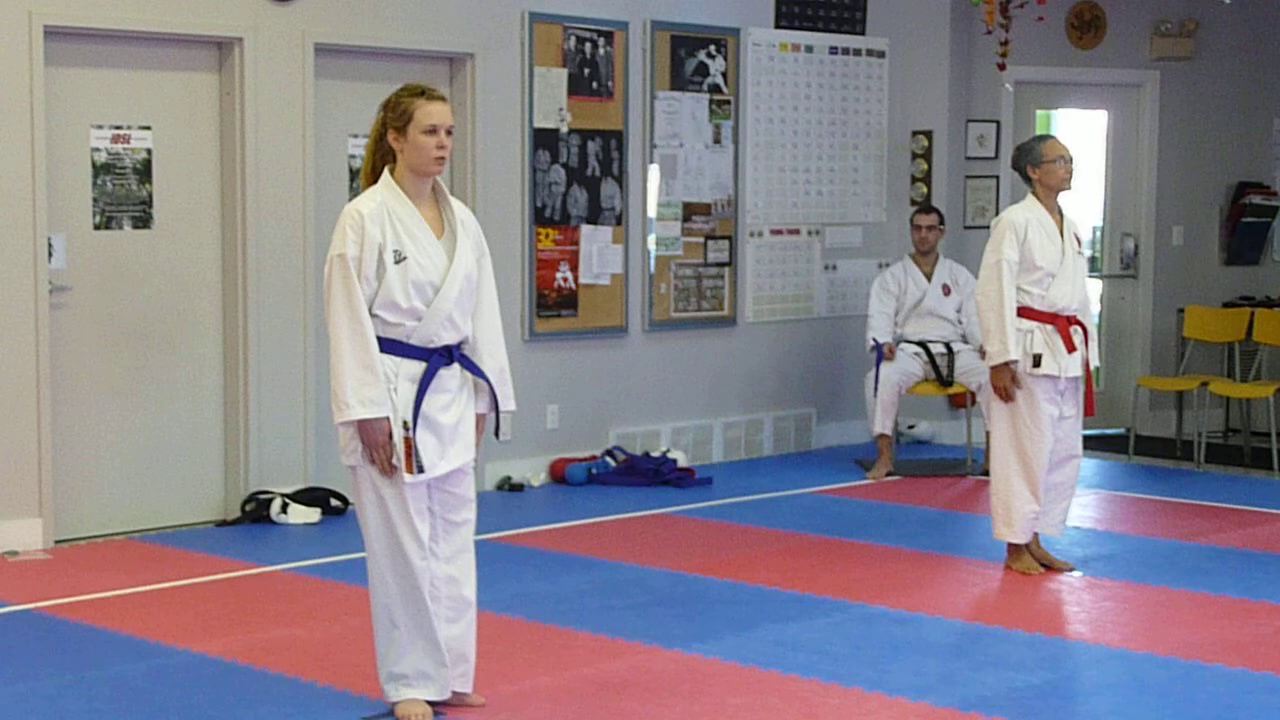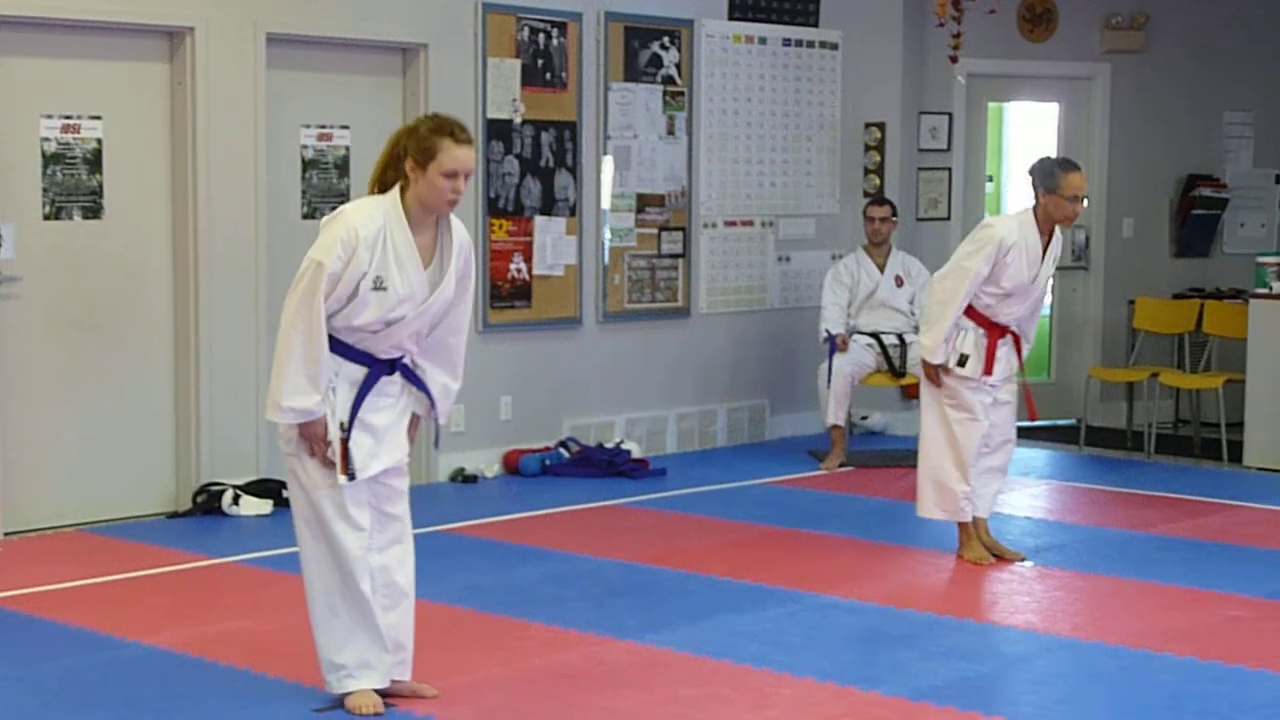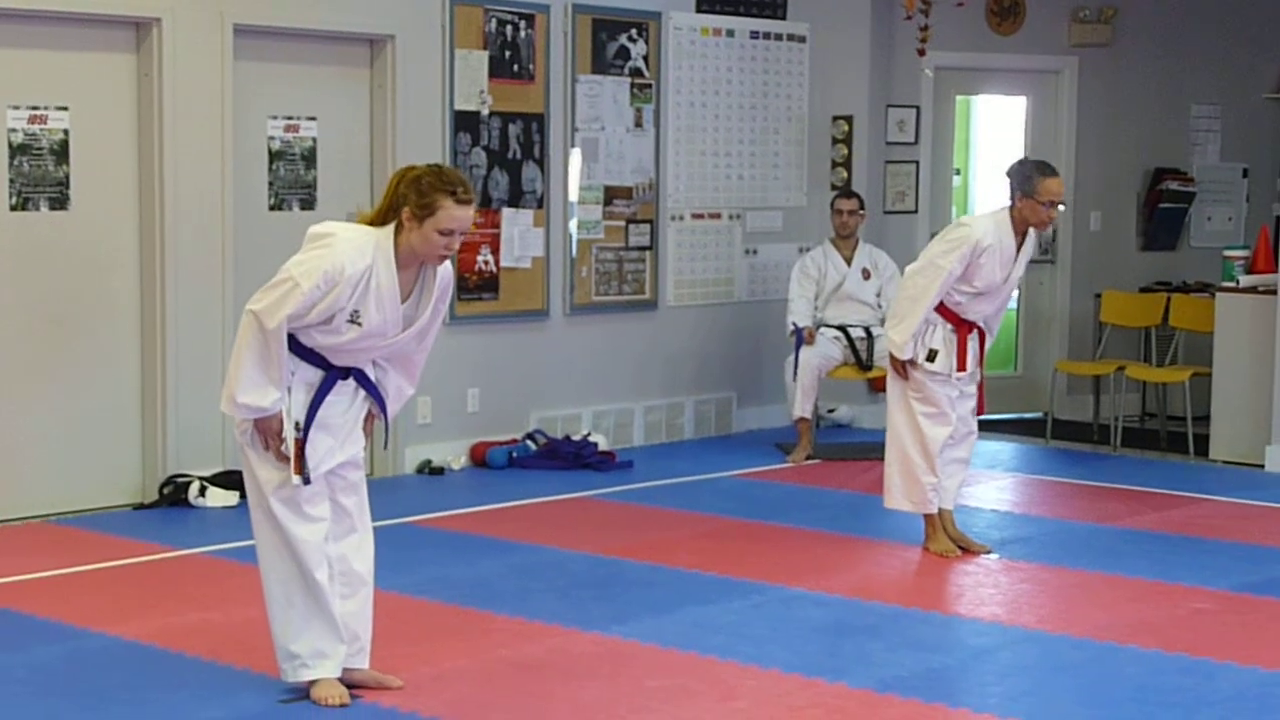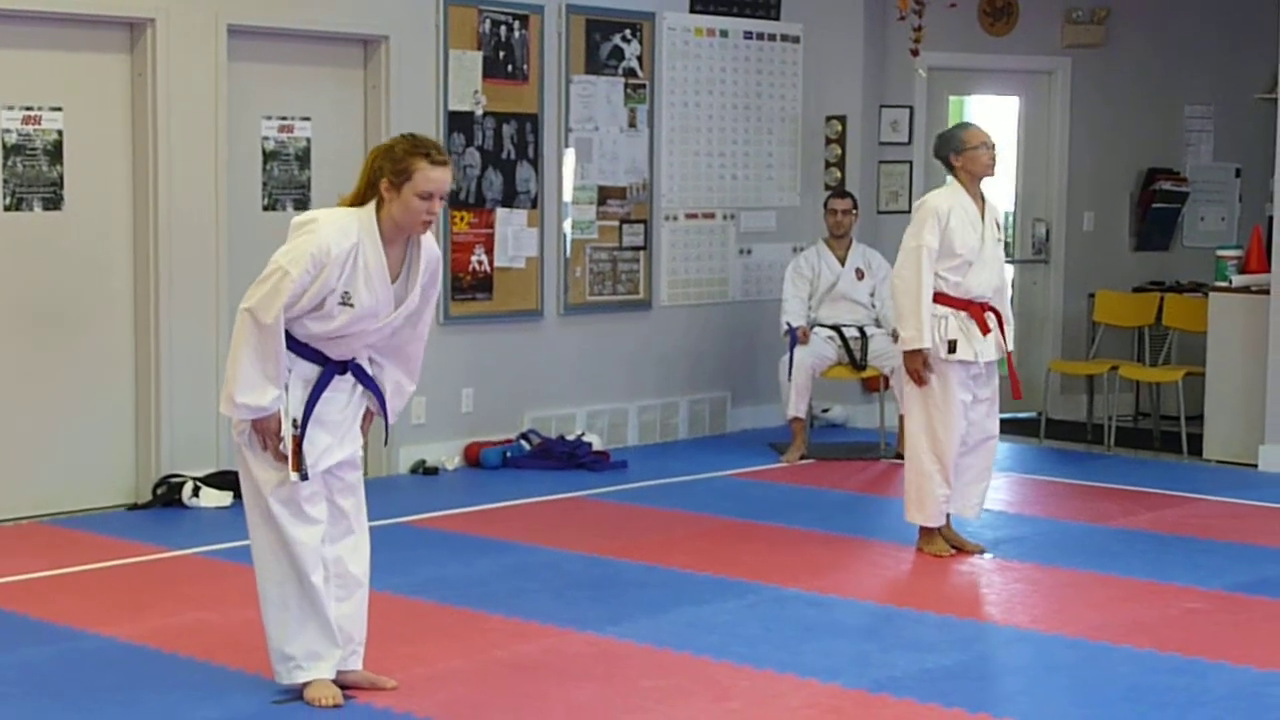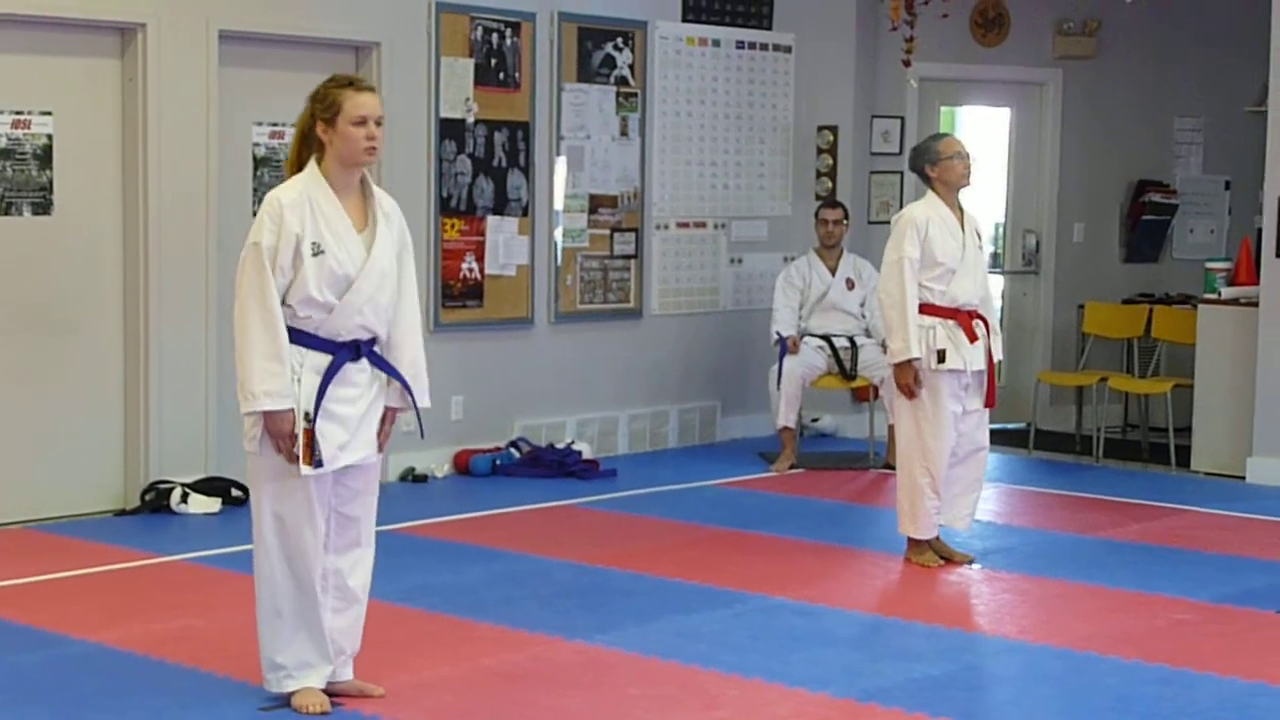
dt=0.4s
person 1, frame 1
left shoulder: (462, 220)
right shoulder: (365, 216)
left elbow: (481, 315)
right elbow: (348, 319)
left wrist: (481, 401)
right wrist: (368, 413)
left hip: (451, 393)
right hip: (392, 393)
left knee: (453, 541)
right knee: (402, 544)
person 1, frame 2
left shoulder: (457, 242)
right shoulder: (358, 227)
left elbow: (443, 335)
right elbow: (304, 315)
left wrist: (421, 406)
right wrist: (308, 409)
left hip: (386, 396)
right hip: (329, 394)
left knee: (391, 532)
right knee: (343, 532)
left ankle: (387, 666)
person 1, frame 3
left shoulder: (438, 278)
right shoulder: (345, 257)
right elbow: (264, 318)
left wrist: (373, 408)
right wrist: (264, 405)
left hip: (340, 393)
right hip: (284, 389)
left knee: (348, 524)
right knee: (300, 527)
left ankle: (346, 657)
right ankle: (315, 664)
person 1, frame 4
left shoulder: (426, 256)
right shoulder: (327, 239)
left elbow: (403, 340)
right elbow: (260, 316)
left wrist: (375, 402)
right wrist: (263, 405)
left hip: (338, 391)
right hip: (284, 389)
left knee: (345, 527)
right knee: (297, 528)
left ankle: (340, 656)
right ankle: (309, 665)
person 1, frame 5
left shoulder: (388, 213)
right shoulder: (286, 206)
left elbow: (400, 309)
right elbow: (259, 308)
left wrist: (393, 394)
right wrist: (272, 402)
left hip: (359, 387)
right hip: (299, 384)
left knee: (350, 535)
right knee: (295, 534)
left ankle: (334, 665)
person 2, frame 1
left shoulder: (1071, 227)
right shoulder: (1014, 221)
right elbow: (994, 292)
left wrist: (1084, 352)
right wrist: (1000, 358)
left hip: (1067, 349)
right hip: (1031, 348)
left knee: (1063, 451)
right knee: (1026, 449)
left ankle: (1035, 543)
right ankle: (1016, 548)
person 2, frame 2
left shoulder: (1054, 241)
right shoulder: (1001, 234)
right elbow: (950, 288)
left wrist: (1017, 351)
right wrist: (933, 351)
left hip: (999, 350)
right hip: (962, 345)
left knee: (997, 439)
right knee: (962, 438)
left ankle: (982, 531)
right ankle: (967, 537)
person 2, frame 3
left shoulder: (1026, 240)
right shoulder: (974, 232)
right elbow: (920, 284)
left wrist: (976, 345)
right wrist: (901, 345)
left hip: (964, 341)
right hip: (930, 339)
left knee: (959, 432)
right knee: (928, 431)
left ankle: (949, 523)
right ankle: (933, 530)
person 2, frame 4
left shoulder: (991, 211)
right shoulder: (935, 206)
right elbow: (910, 276)
left wrist: (1002, 333)
right wrist: (913, 343)
left hip: (981, 334)
right hip: (944, 333)
left knee: (979, 434)
right knee: (939, 433)
left ankle: (946, 525)
right ankle: (928, 531)
person 2, frame 5
left shoulder: (970, 221)
right shoulder: (915, 218)
right elbow: (895, 289)
left wrist: (989, 345)
right wrist: (903, 355)
left hip: (970, 344)
right hip: (933, 343)
left knee: (969, 444)
right knee: (928, 444)
left ankle: (935, 535)
right ankle: (917, 540)
person 3, frame 1
left shoulder: (959, 275)
right shoulder: (892, 276)
left elbow: (974, 318)
right elbow: (880, 317)
left wrist: (986, 344)
right wrist: (884, 342)
left hip: (954, 350)
right hip: (911, 351)
right knee: (883, 378)
right ankle: (885, 457)
person 3, frame 2
left shoulder: (912, 267)
right shoulder: (845, 268)
right elbow: (833, 308)
right wrist: (837, 333)
left hip: (905, 342)
right hip: (863, 342)
right knee: (835, 368)
right ankle: (838, 448)
person 3, frame 3
left shoulder: (879, 260)
right shoulder: (812, 261)
left elbow: (894, 302)
right elbow: (800, 301)
right wrist: (804, 326)
left hip: (873, 335)
right hip: (830, 335)
right knee: (802, 361)
right ankle: (805, 440)
person 3, frame 4
left shoulder: (873, 260)
right shoulder: (806, 261)
left elbow: (887, 302)
right elbow: (794, 301)
right wrist: (798, 326)
left hip: (867, 334)
right hip: (824, 334)
right knee: (797, 361)
left ankle: (906, 439)
right ankle: (798, 440)
person 3, frame 5
left shoulder: (863, 270)
right shoulder: (797, 271)
left elbow: (877, 312)
right elbow: (785, 310)
right wrist: (789, 335)
left hip: (857, 344)
right hip: (814, 345)
right knee: (787, 371)
left ankle: (895, 450)
right ankle: (788, 450)
